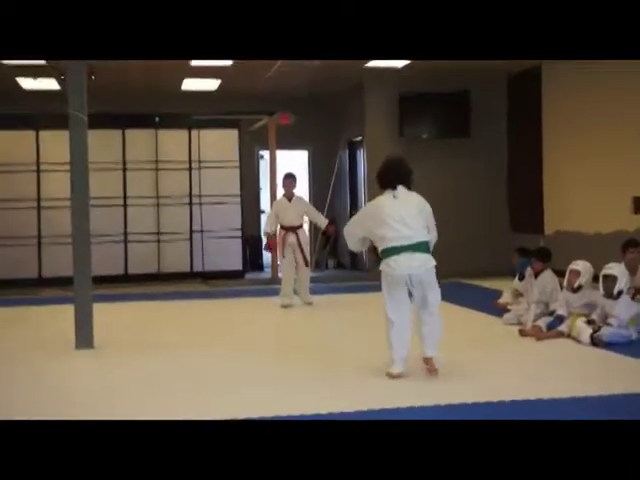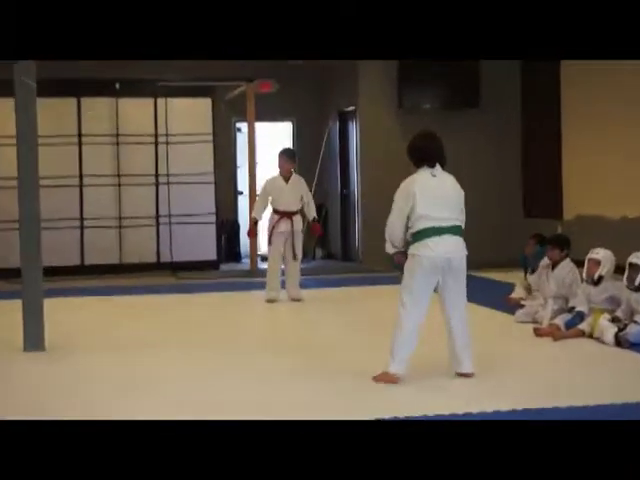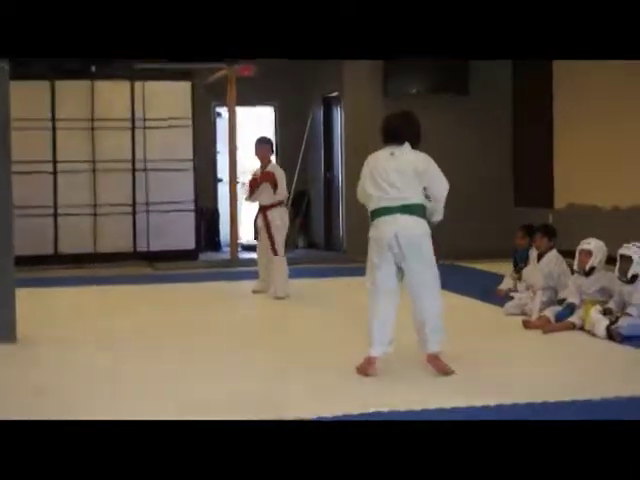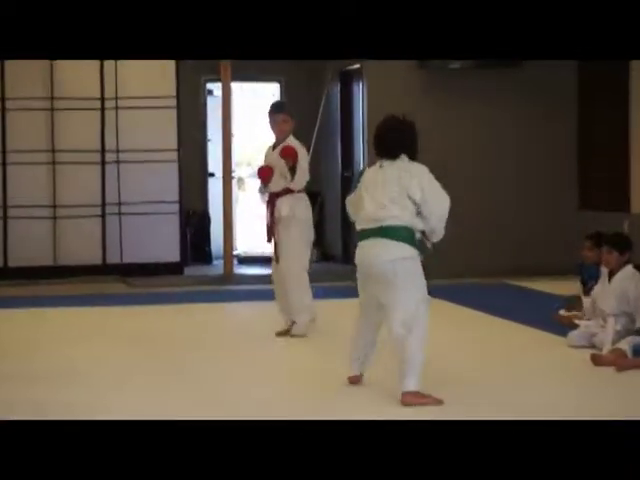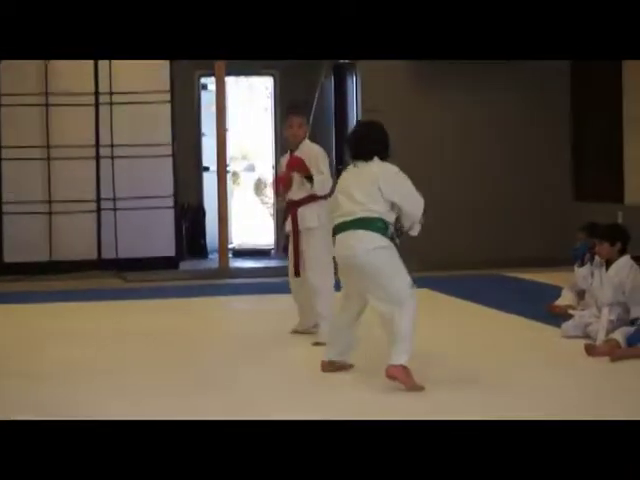
dt=0.7s
person 1, frame 1
left shoulder: (374, 207)
right shoulder: (418, 200)
left elbow: (350, 234)
right elbow: (432, 234)
left wrist: (368, 245)
left hip: (394, 265)
right hip: (422, 261)
left knee: (397, 316)
right knee: (430, 309)
left ankle: (397, 366)
right ankle: (429, 355)
person 1, frame 2
left shoulder: (411, 184)
right shoulder: (453, 183)
left elbow: (396, 223)
right elbow: (460, 219)
left wrist: (396, 249)
left hip: (425, 250)
right hip: (455, 247)
left knee: (411, 309)
right knee: (456, 308)
left ankle: (395, 369)
right ankle: (464, 365)
person 1, frame 3
left shoulder: (372, 161)
right shoulder: (421, 160)
left elbow: (363, 195)
right elbow: (440, 191)
right wrist: (433, 215)
left hip: (382, 229)
right hip: (413, 227)
left knee: (382, 293)
right knee: (425, 289)
left ankle: (373, 355)
right ankle: (433, 352)
person 1, frame 4
left shoulder: (369, 175)
right shoulder: (414, 172)
left elbow: (353, 208)
right elbow: (438, 207)
right wrist: (431, 232)
left hip: (366, 249)
right hip: (397, 252)
left knee: (370, 313)
right knee: (412, 319)
left ankle: (356, 370)
person 1, frame 5
left shoulder: (346, 175)
right shoulder: (386, 171)
right elbow: (412, 205)
right wrist: (409, 224)
left hip: (344, 242)
right hip: (372, 243)
left knee: (352, 301)
right knee: (402, 301)
left ankle: (333, 357)
right ankle: (398, 364)
person 2, frame 1
left shoulder: (301, 201)
right shoulder: (277, 203)
left elbow: (313, 214)
right elbow: (271, 221)
left wrist: (327, 225)
right wrist: (269, 237)
left hip: (300, 236)
right hip: (285, 238)
left knee: (303, 267)
right knee: (287, 269)
left ankle: (305, 296)
person 2, frame 2
left shoulder: (300, 182)
right shoulder: (271, 182)
left elbow: (308, 202)
right elbow: (261, 201)
left wrist: (314, 221)
right wrist: (254, 223)
left hip: (295, 223)
right hip: (277, 222)
left knee: (294, 259)
right knee: (274, 258)
left ankle: (294, 292)
right ankle: (272, 292)
person 2, frame 3
left shoulder: (277, 172)
right shoulder: (257, 173)
left elbow: (282, 195)
right elbow: (250, 197)
left wrist: (273, 184)
right wrist: (252, 188)
left hip: (277, 216)
right hip: (263, 216)
left knee: (276, 253)
right knee: (263, 253)
left ankle: (281, 289)
right ankle: (265, 283)
person 2, frame 4
left shoulder: (296, 148)
right shoulder: (270, 151)
left elbow: (299, 182)
left wrist: (291, 165)
right wrist: (264, 180)
left hip: (294, 208)
right hip: (277, 209)
left knee: (293, 265)
right knee: (280, 267)
person 2, frame 5
left shoulder: (315, 151)
right shoulder: (286, 158)
left elbow: (326, 185)
left wrist: (306, 175)
right wrist: (282, 189)
left hip: (316, 218)
right hip: (296, 218)
left knee: (318, 274)
right knee: (297, 273)
left ankle: (327, 328)
right ankle: (308, 319)
